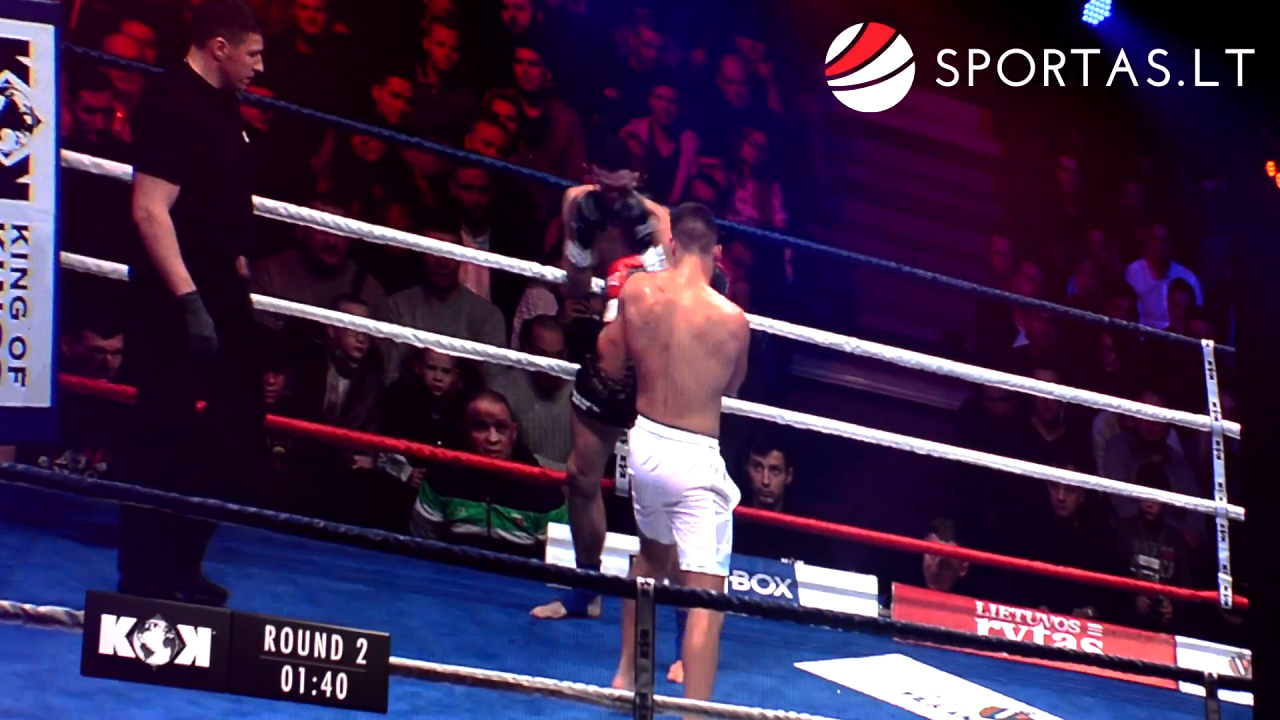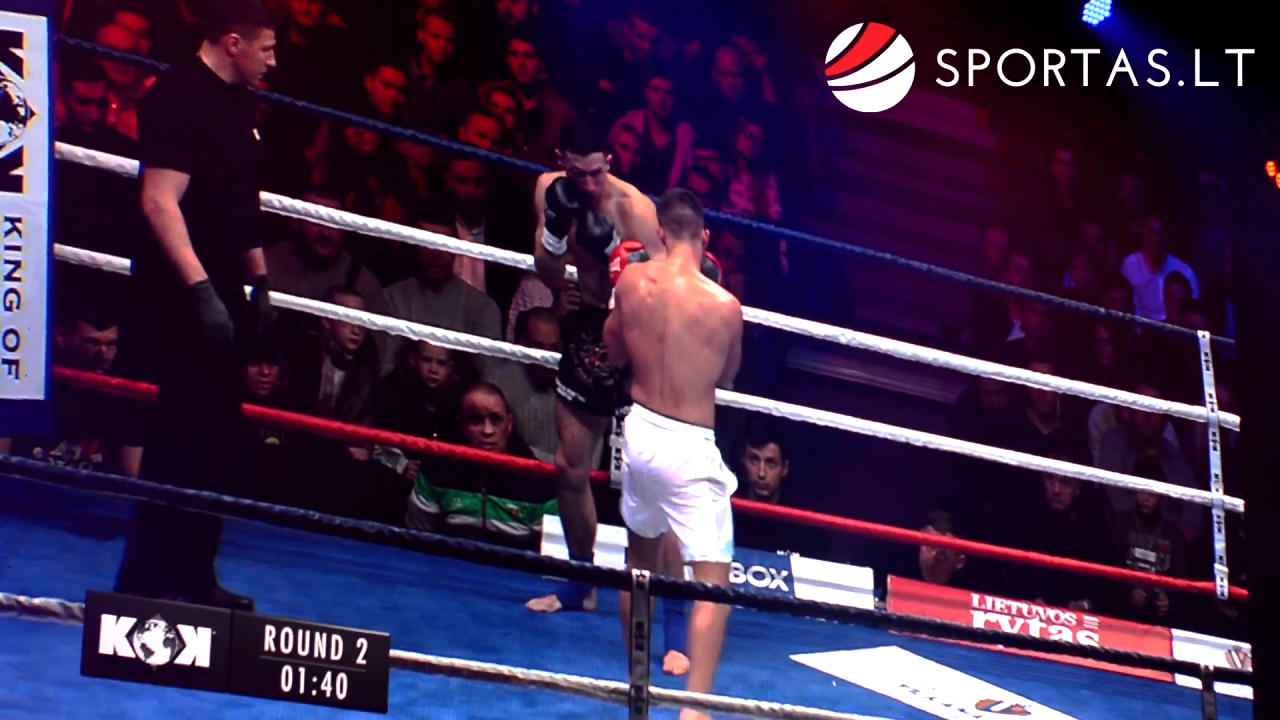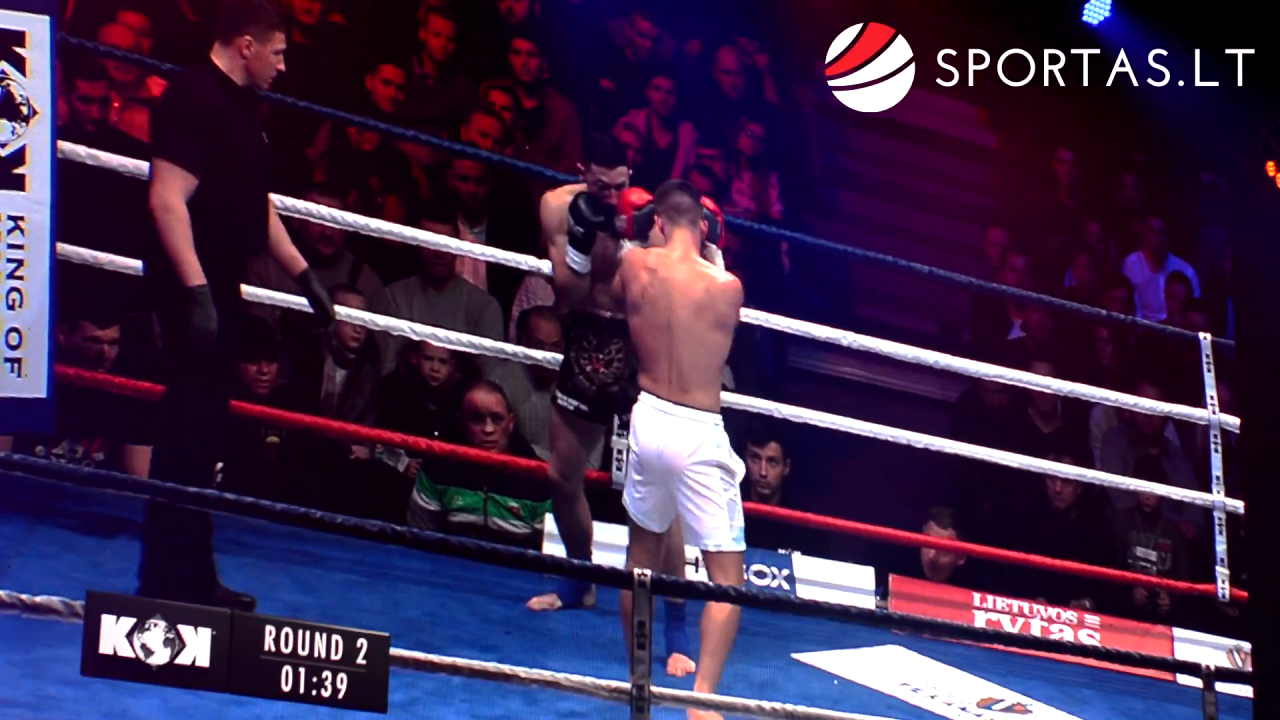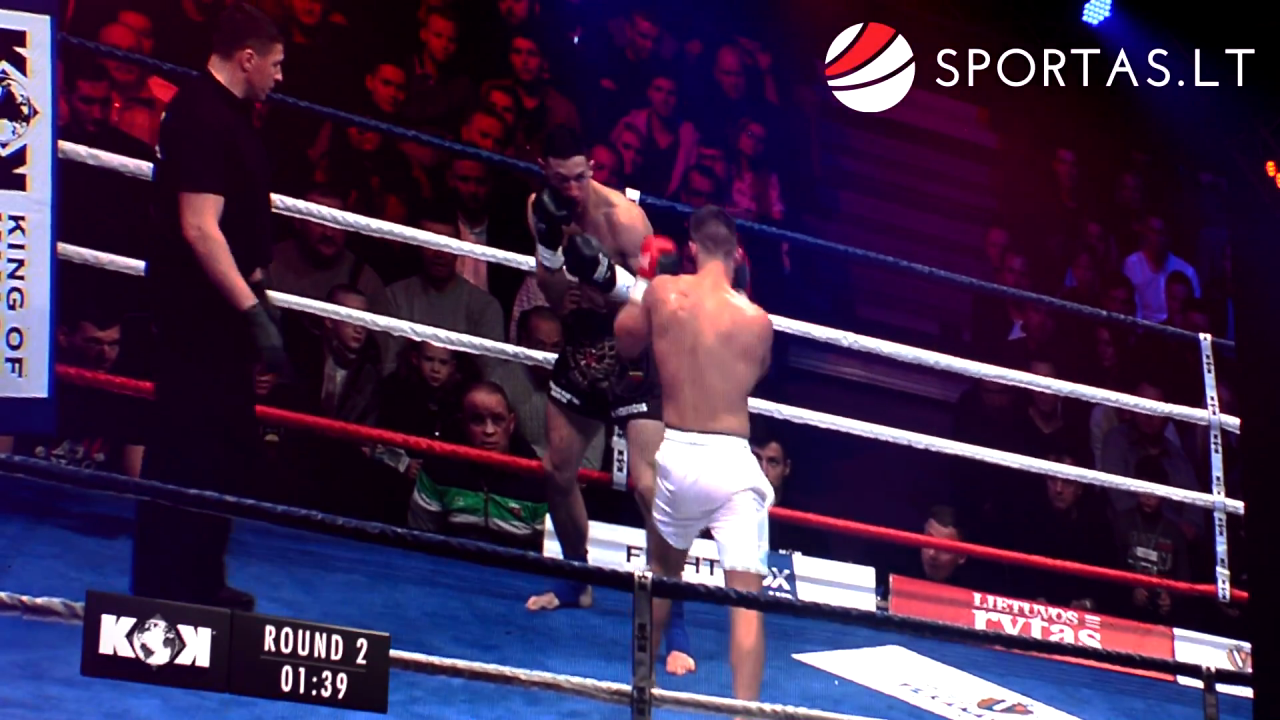
dt=0.3s
person 1, frame 1
left shoulder: (221, 104)
right shoulder: (170, 104)
right elbow: (149, 210)
left wrist: (240, 284)
right wrist: (189, 300)
left hip: (218, 290)
right hip: (177, 297)
left knee: (240, 423)
right knee: (165, 440)
left ankle: (178, 561)
right ankle: (145, 581)
person 1, frame 2
left shoulder: (236, 101)
right shoulder: (179, 97)
right elbow: (159, 201)
left wrist: (259, 284)
right wrist: (201, 289)
left hip: (222, 284)
right hip: (184, 289)
left knee: (215, 432)
right knee: (188, 432)
left ankle: (190, 573)
right ankle: (147, 578)
person 1, frame 3
left shoulder: (236, 103)
right shoulder: (195, 98)
left elbow: (253, 205)
right elbow: (167, 199)
left wrist: (304, 275)
right wrist: (197, 290)
left hip: (215, 282)
right hip: (192, 287)
left knee: (200, 429)
right knee: (192, 431)
left ankle: (189, 574)
right ankle: (170, 583)
person 1, frame 4
left shoulder: (222, 111)
right shoulder: (203, 117)
right elbow: (199, 228)
left wrist: (257, 291)
right wrist: (253, 312)
left hip: (211, 301)
right hip: (198, 303)
left knee: (222, 442)
right knee: (189, 446)
left ankle: (198, 578)
right ankle: (166, 590)
person 2, frame 1
left shoulder: (659, 223)
right shoulder: (578, 204)
right elbow: (575, 291)
left wrist: (645, 245)
right wrist: (580, 241)
right knee: (581, 478)
right ankle: (586, 591)
person 2, frame 2
left shoulder: (635, 207)
right shoulder: (552, 190)
right elbow: (549, 277)
left wrist: (610, 250)
right wrist: (553, 224)
right hip: (584, 332)
right knee: (569, 470)
left ankle: (675, 622)
right ankle: (579, 586)
person 2, frame 3
right shoulder: (557, 207)
right elbow: (567, 294)
right wrist: (582, 240)
left hip: (641, 347)
right hip: (586, 342)
right knee: (562, 477)
left ankle: (677, 632)
right ankle: (580, 584)
person 2, frame 4
left shoulder: (623, 215)
right shoulder: (540, 206)
right elbow: (554, 294)
left wrist: (602, 274)
right wrist: (548, 237)
left hip: (633, 350)
right hip: (581, 338)
left knee: (647, 487)
right knee: (558, 472)
left ankle: (673, 626)
right ankle: (576, 582)
person 3, frame 1
left shoulder: (637, 289)
right shoulder: (732, 317)
left elbow: (608, 369)
left hip: (645, 443)
right hip: (695, 458)
left knee: (654, 552)
right knee: (704, 598)
left ankle: (627, 677)
person 3, frame 2
left shoulder: (634, 279)
right shoulder: (725, 305)
left hip: (640, 432)
right hip: (690, 448)
left knee: (642, 555)
right knee: (711, 586)
person 3, frame 3
left shoulder: (635, 264)
right shoulder: (728, 286)
left wrist: (631, 236)
right wrist: (713, 247)
left hip: (648, 421)
right hip: (698, 434)
left knee: (644, 552)
right knee: (727, 574)
person 3, frame 4
left shoulder: (661, 292)
right shoulder: (756, 320)
left elbow: (625, 342)
left hip: (679, 455)
right hip: (732, 462)
left knee: (664, 562)
right knee: (746, 599)
